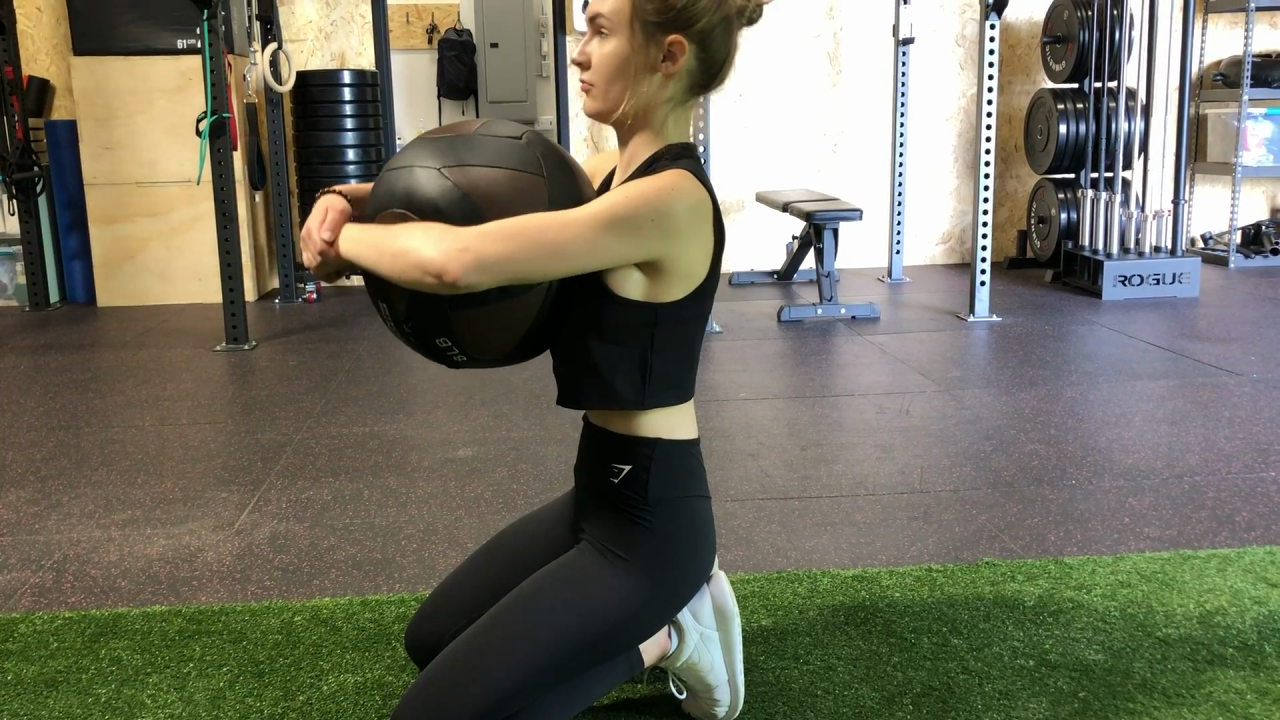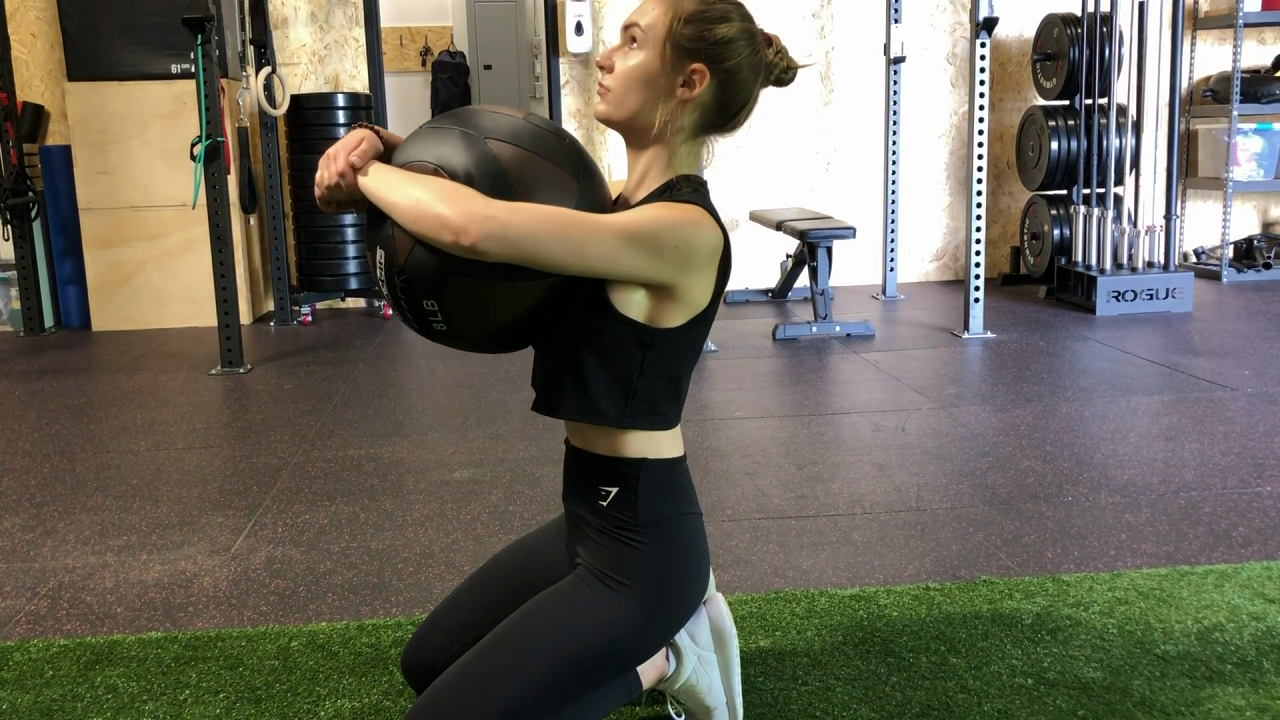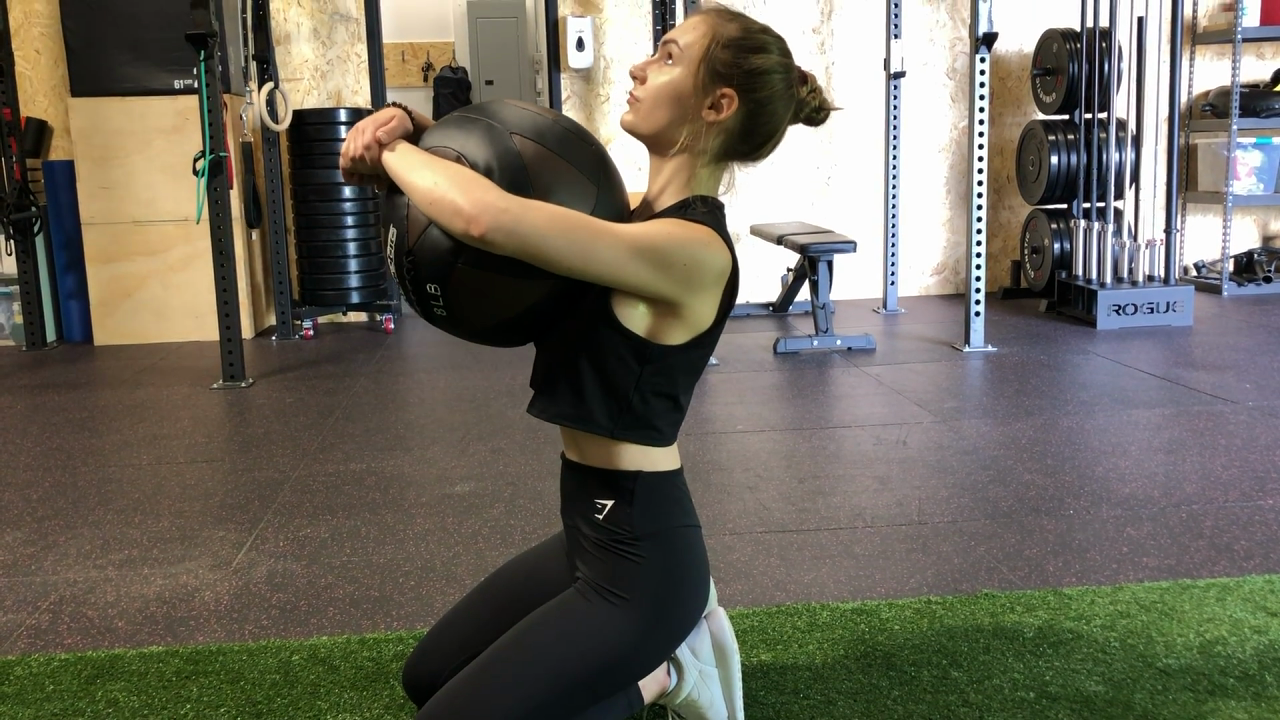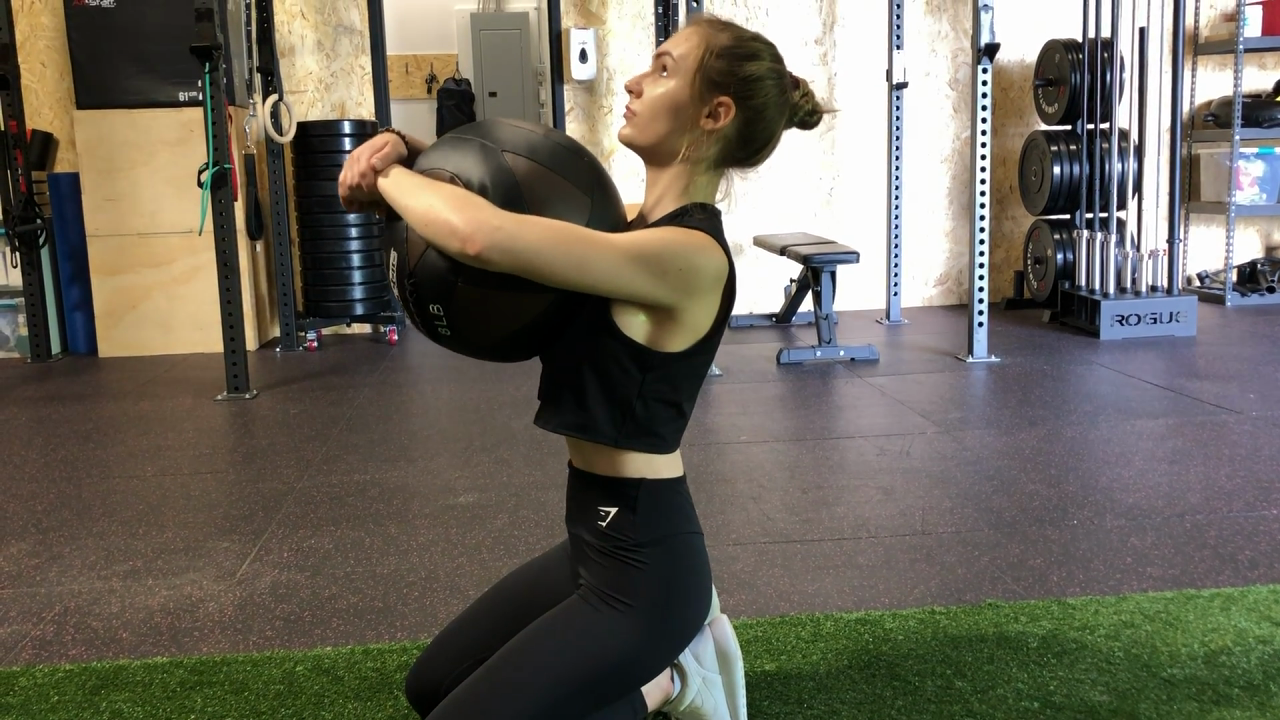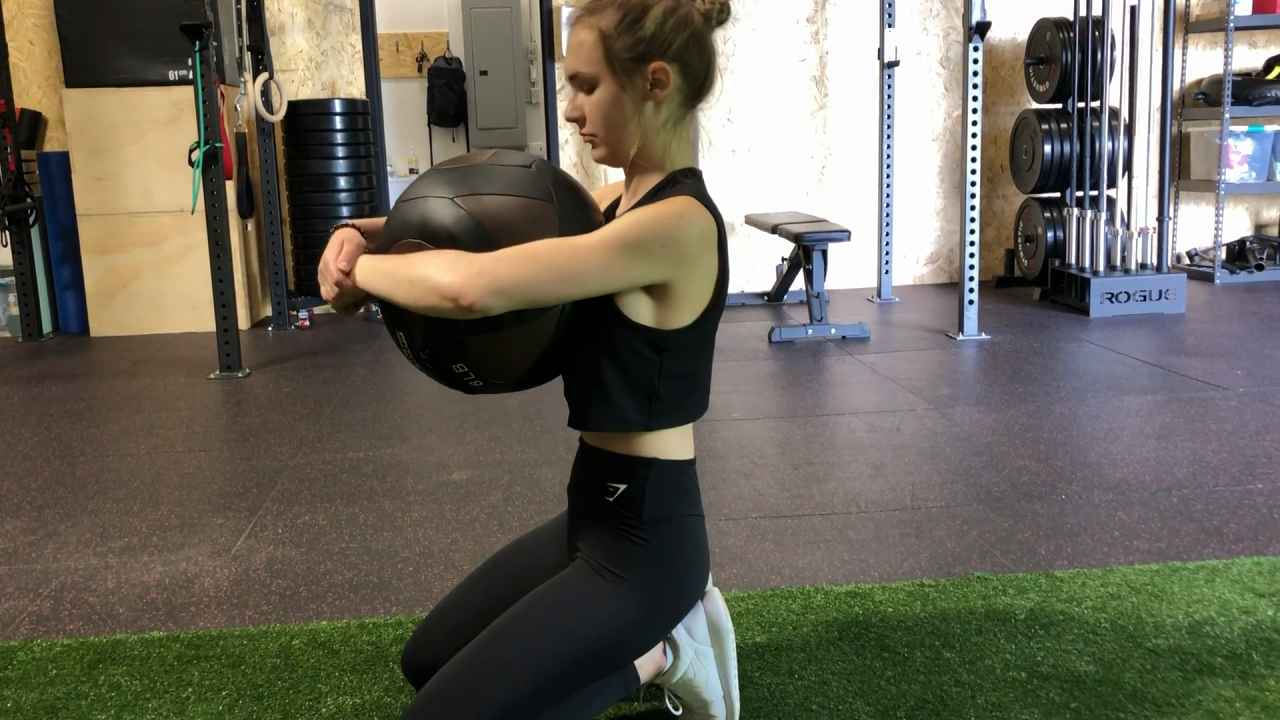
dt=1s
person 1, frame 1
left shoulder: (669, 198)
right shoulder: (617, 172)
left elbow: (456, 260)
left wrist: (344, 240)
right wrist: (349, 198)
left hip: (649, 517)
right hip: (604, 489)
right knee: (431, 640)
left ankle: (661, 637)
right ankle: (655, 616)
person 1, frame 2
left shoulder: (683, 229)
right shoulder: (628, 201)
left elbow: (473, 226)
left wrist: (366, 176)
right wrist: (377, 142)
left hip: (639, 542)
right hip: (593, 514)
left ankle: (659, 660)
right ankle: (657, 639)
person 1, frame 3
left shoulder: (692, 247)
right shoulder: (645, 212)
left elbow: (486, 218)
left wrist: (389, 152)
right wrist: (408, 124)
left hip: (639, 557)
right hip: (598, 528)
right ankle: (658, 654)
person 1, frame 4
left shoulder: (689, 254)
right shoulder: (647, 223)
left elbow: (481, 236)
right elbow: (502, 198)
left wrist: (383, 181)
right wrist: (402, 150)
left hip: (642, 564)
right hip: (601, 536)
right ankle: (665, 660)
person 1, frame 5
left shoulder: (678, 223)
right shoulder: (629, 200)
left elbow: (471, 287)
left wrist: (363, 271)
right wrist: (365, 233)
left hip: (644, 537)
right hip: (598, 510)
right knee: (425, 660)
left ankle: (655, 654)
right ankle: (651, 635)
